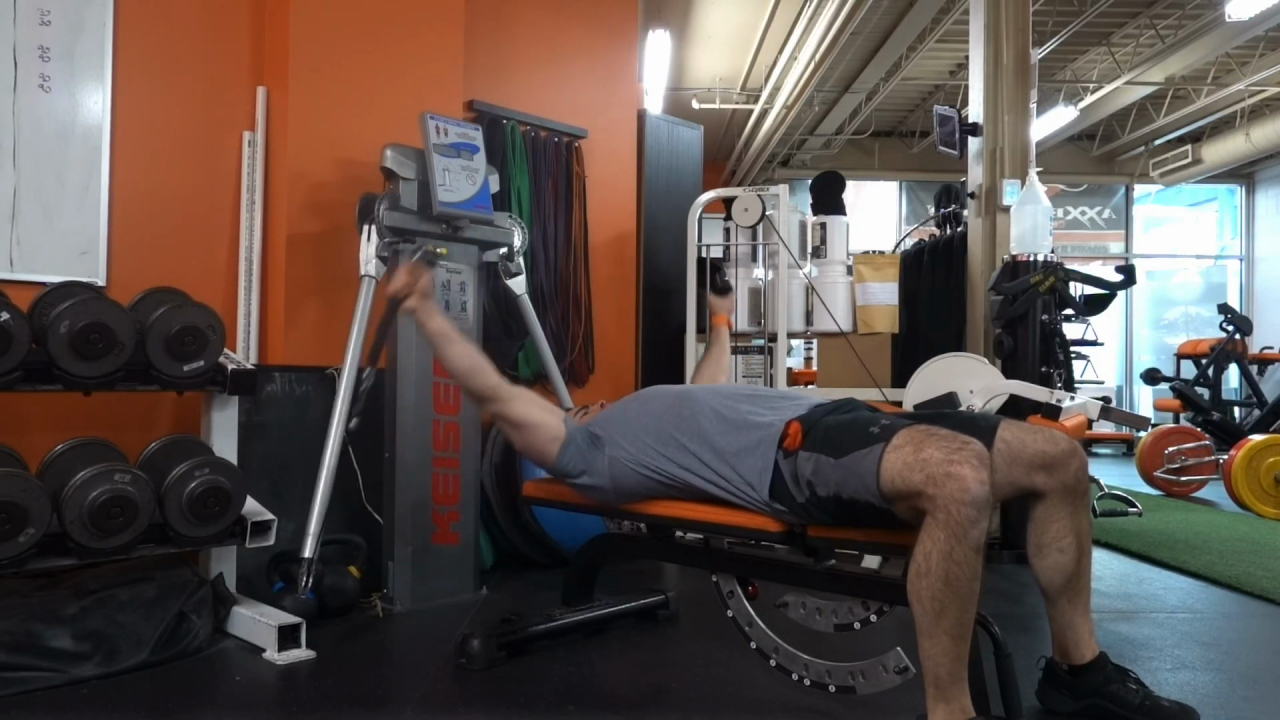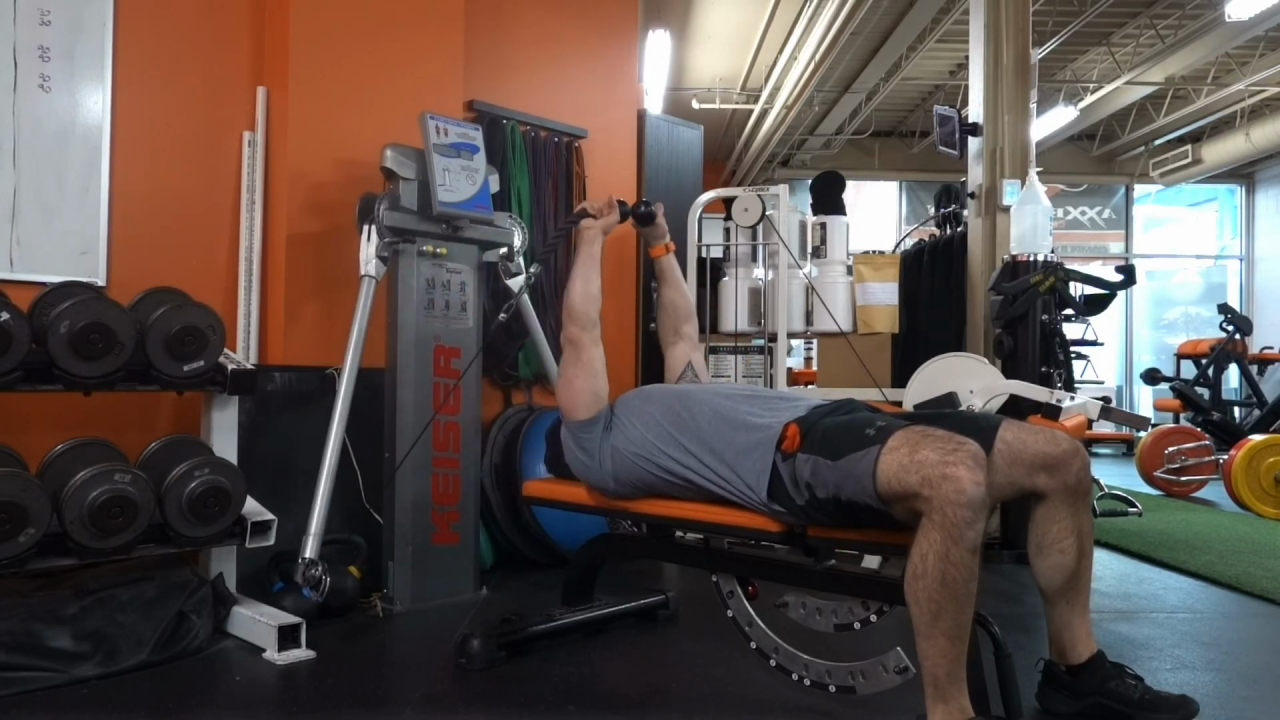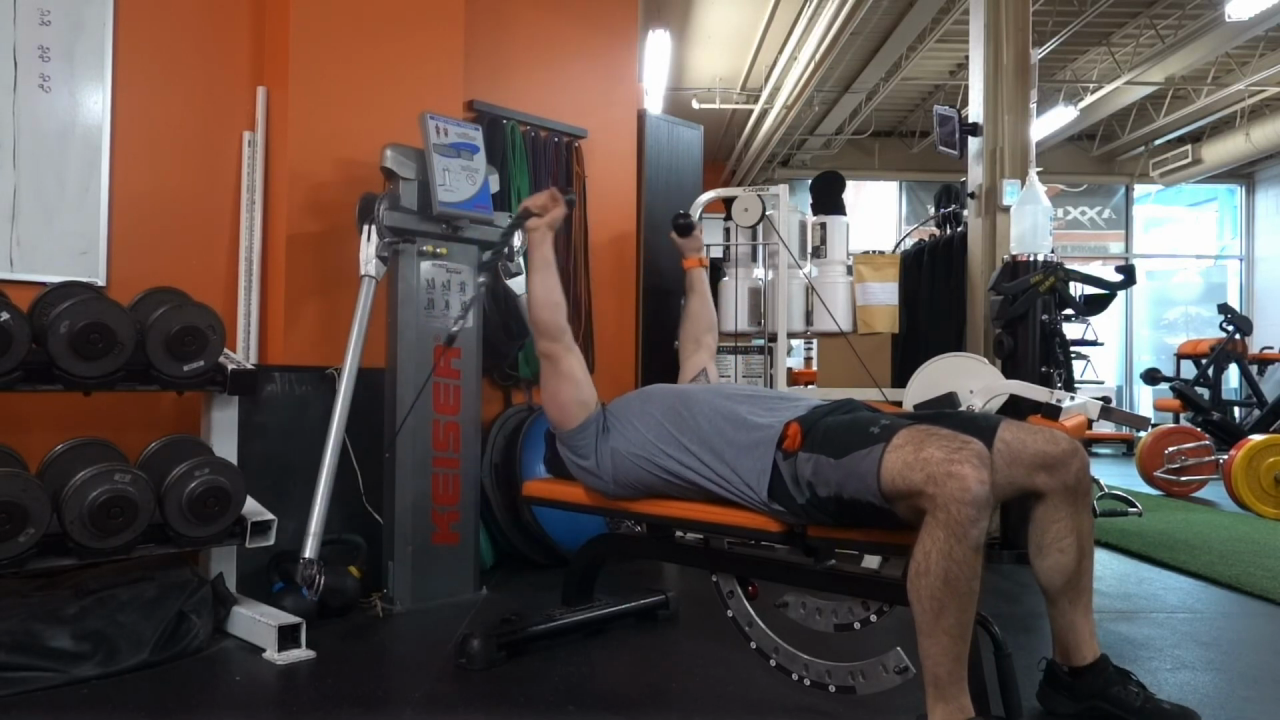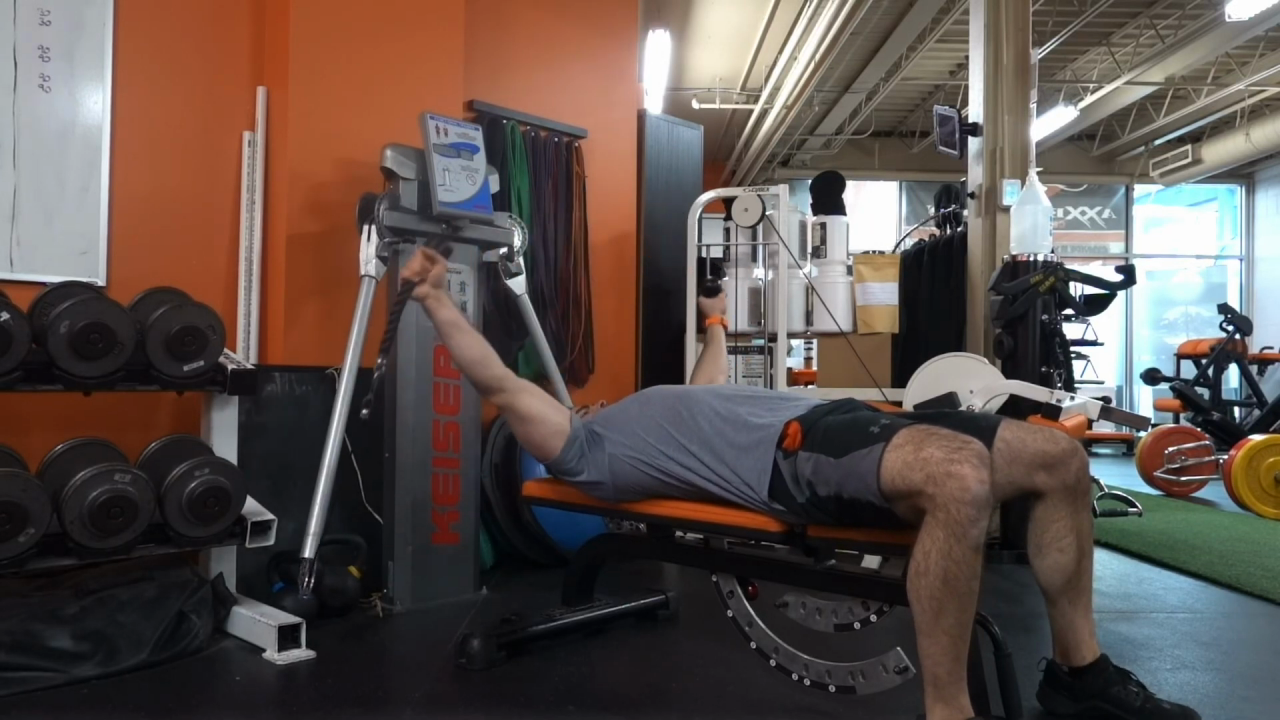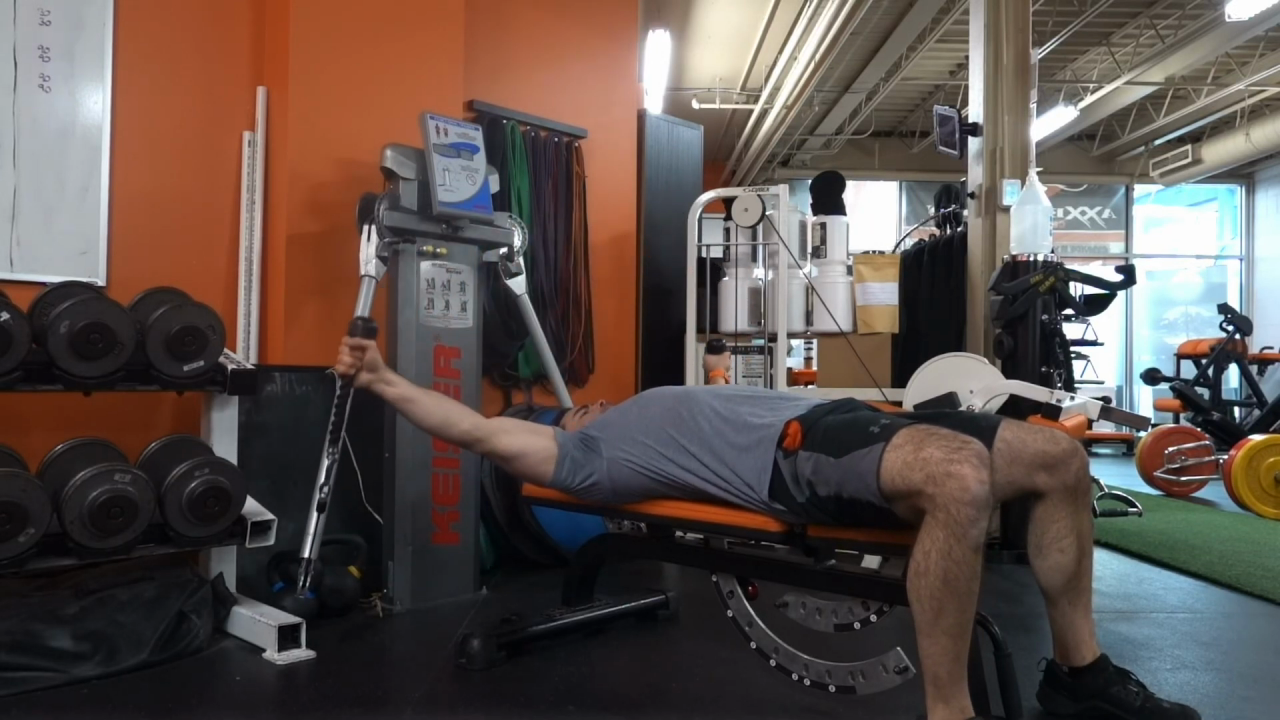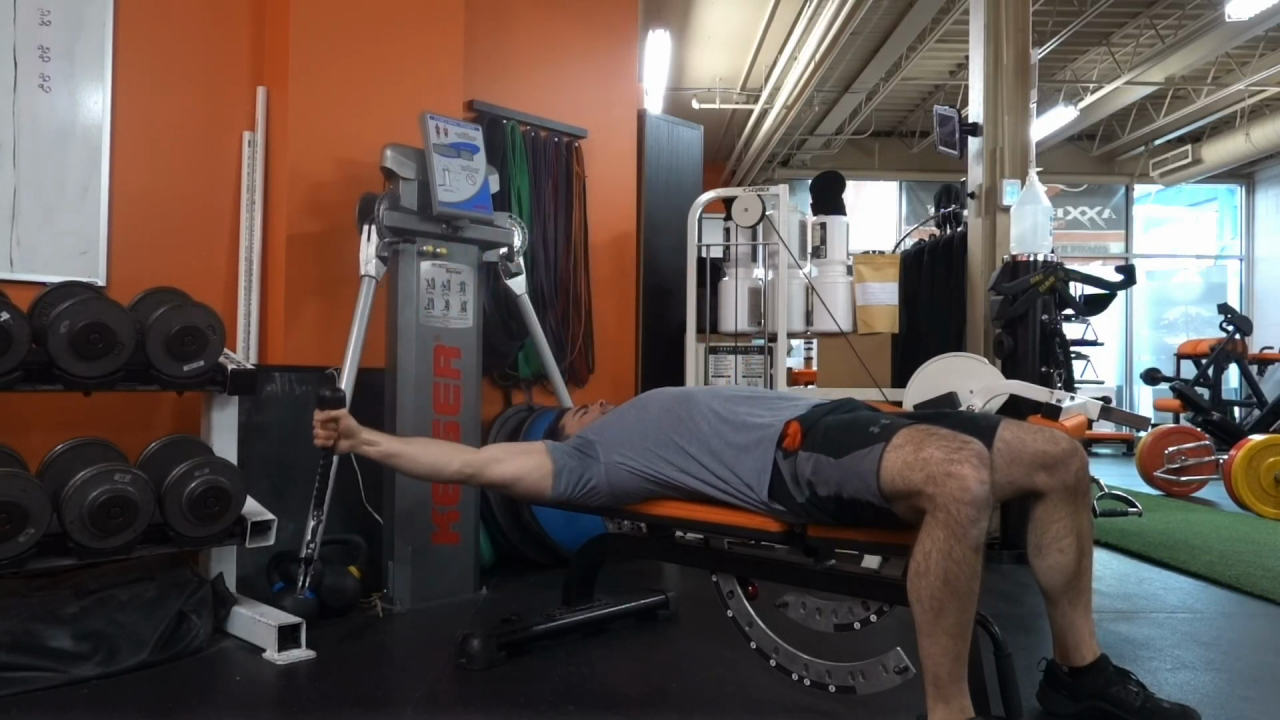
dt=0.5s
person 1, frame 1
left shoulder: (642, 415)
right shoulder: (592, 457)
right elbow: (506, 402)
left wrist: (719, 325)
right wrist: (424, 308)
left hip: (836, 417)
right hip: (794, 456)
left knee: (1057, 459)
right knee: (962, 478)
person 1, frame 2
left shoulder: (665, 402)
right shoulder: (598, 449)
left elbow: (682, 331)
right elbow: (580, 337)
left wrist: (660, 248)
right wrist: (592, 237)
left hip: (833, 418)
right hip: (788, 455)
left knee: (1059, 459)
right knee: (957, 480)
person 1, frame 3
left shoulder: (663, 406)
right shoulder: (597, 451)
left elbow: (700, 346)
right elbow: (554, 347)
left wrist: (693, 264)
right wrist: (542, 235)
left hip: (835, 420)
right hip: (787, 454)
left knee: (1060, 460)
right knee: (960, 478)
person 1, frame 4
left shoulder: (647, 411)
right shoulder: (590, 454)
right elbow: (506, 391)
left wrist: (715, 329)
right wrist: (436, 301)
left hip: (834, 419)
right hip: (792, 455)
left knee: (1060, 459)
right knee: (962, 480)
person 1, frame 5
left shoulder: (640, 416)
right shoulder: (587, 457)
right elbow: (484, 432)
left wrist: (718, 373)
right wrist: (383, 380)
left hip: (832, 418)
right hip: (792, 453)
left knee: (1057, 458)
right knee: (962, 478)
person 1, frame 6
left shoulder: (646, 416)
right shoulder: (587, 460)
right elbow: (479, 461)
right wrist: (361, 439)
left hip: (834, 416)
right hip: (792, 455)
left knee: (1058, 458)
right knee: (960, 479)
